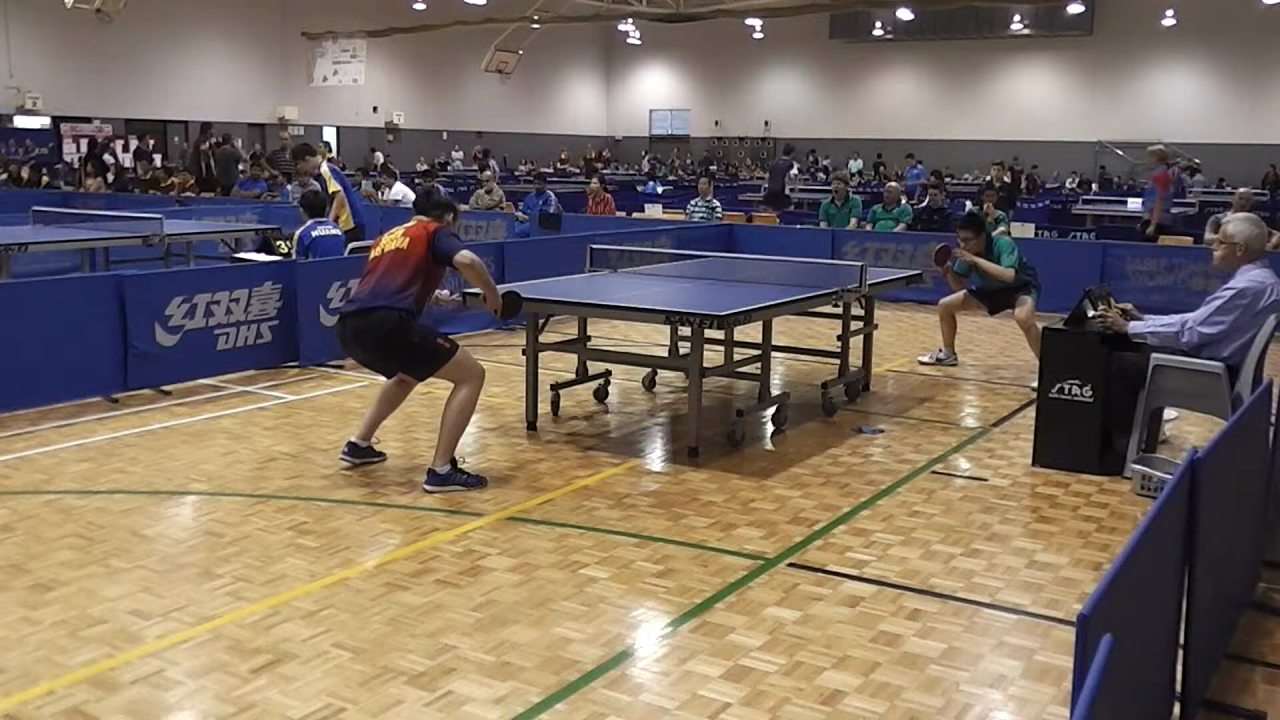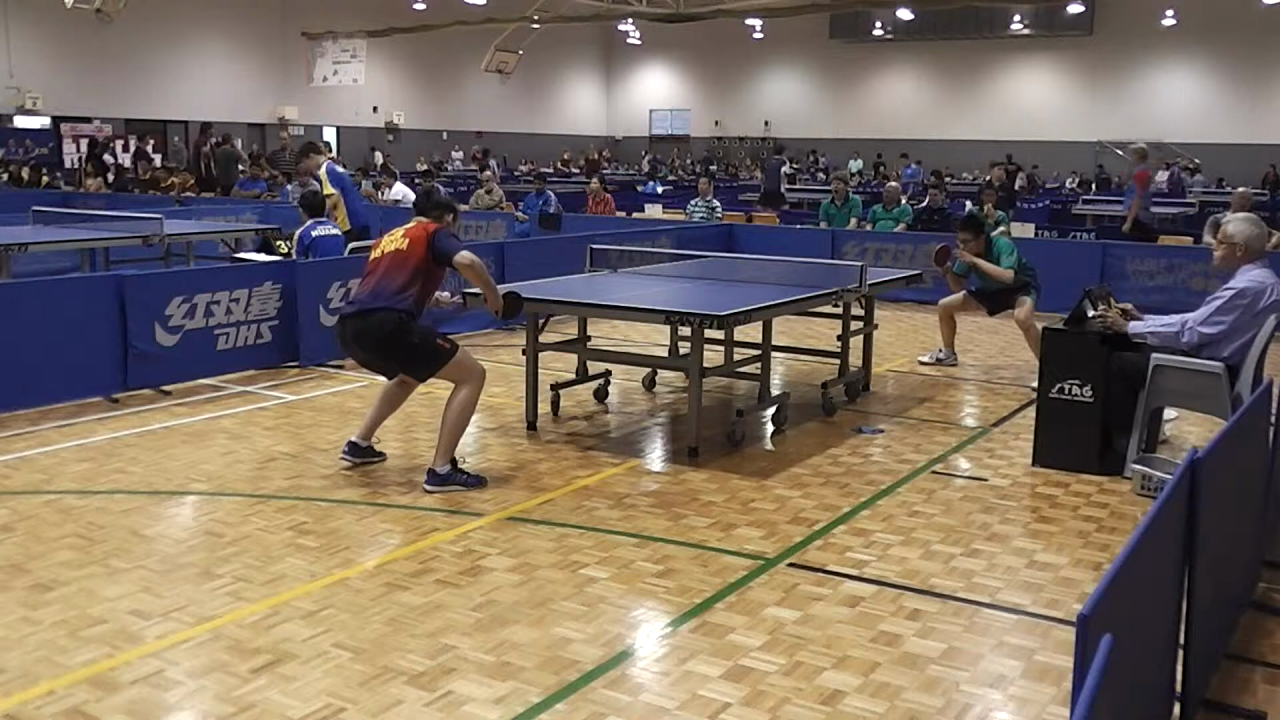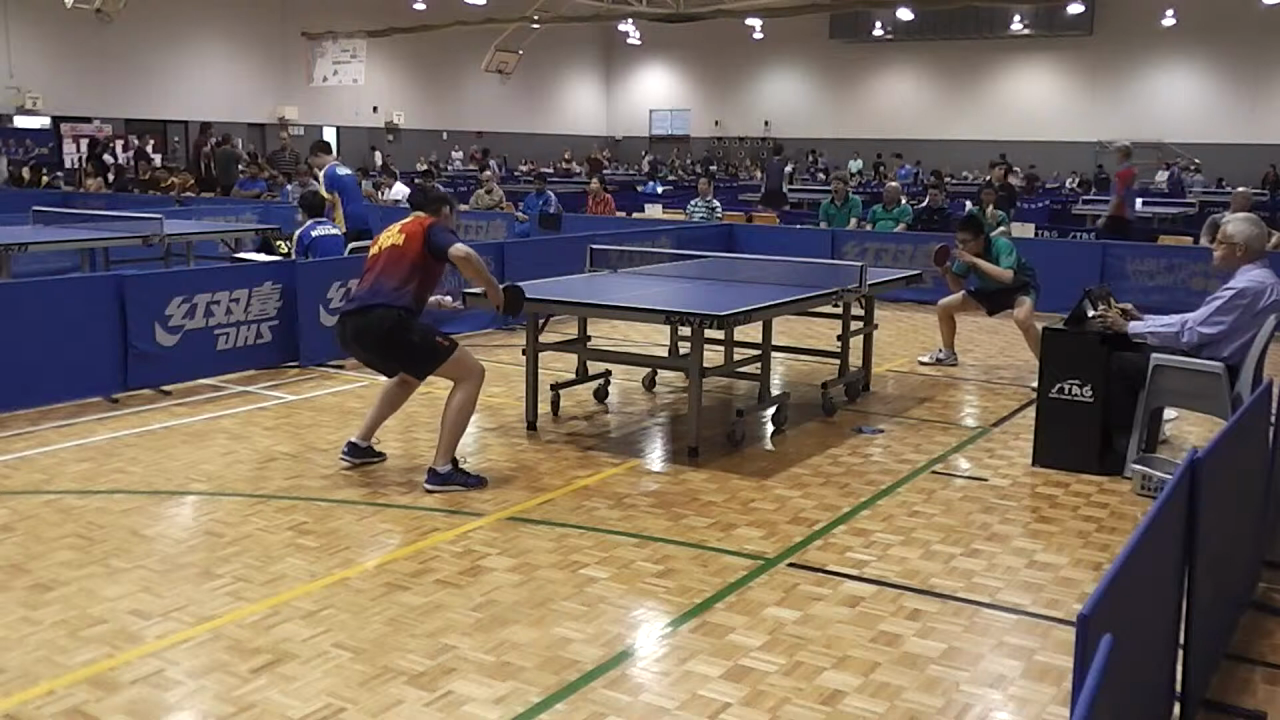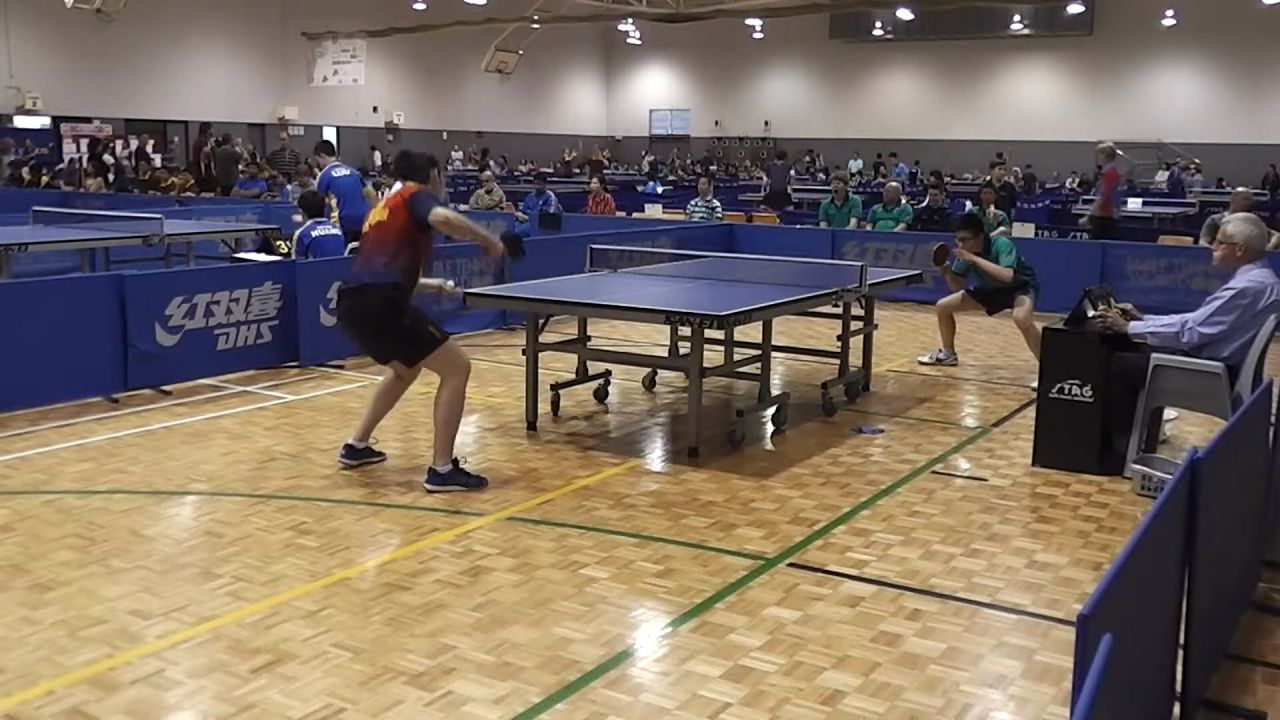
dt=0.2s
person 1, frame 1
left shoulder: (388, 236)
right shoulder: (436, 232)
right elbow: (466, 260)
left wrist: (425, 295)
right wrist: (492, 294)
left hip: (350, 327)
right hip: (386, 325)
left knee: (406, 375)
right knee: (471, 375)
left ankle: (359, 444)
right ankle: (441, 471)
person 1, frame 2
left shoulder: (389, 237)
right shoulder: (436, 233)
right elbow: (466, 261)
left wrist: (425, 297)
right wrist: (492, 295)
left hip: (350, 328)
right hip: (386, 327)
left knee: (408, 375)
right knee: (472, 375)
left ankle: (359, 444)
right ankle: (441, 470)
person 1, frame 3
left shoulder: (389, 234)
right shoulder: (432, 228)
right elbow: (462, 255)
left wrist: (425, 300)
right wrist: (493, 289)
left hip: (351, 325)
right hip: (384, 325)
left knee: (410, 375)
right knee: (471, 373)
left ankle: (359, 444)
right ankle: (442, 470)
person 1, frame 4
left shoulder: (386, 206)
right shoulder: (418, 197)
right elbow: (442, 218)
left wrist: (429, 284)
right wrist: (489, 240)
left hip: (351, 305)
right hip: (378, 304)
left knee: (406, 369)
right knee: (456, 368)
left ankle: (357, 445)
right ankle: (442, 469)
person 2, frame 1
left shoulder: (1248, 287)
right shoulder: (1258, 279)
left elbow: (1189, 331)
right elbow: (1196, 320)
left wrist: (1128, 327)
right wrist: (1143, 318)
right hip: (1214, 363)
left knee: (1119, 363)
right knee: (1138, 352)
left ankle: (1124, 445)
person 2, frame 2
left shoulder: (1249, 286)
right shoulder: (1259, 278)
left elbow: (1190, 331)
right elbow: (1196, 320)
left wrist: (1128, 327)
right wrist: (1143, 318)
right hip: (1214, 363)
left knee: (1119, 364)
right knee: (1137, 351)
left ankle: (1123, 446)
person 2, frame 3
left shoulder: (1249, 286)
right shoulder: (1257, 278)
left elbow: (1190, 331)
right elbow: (1197, 320)
left wrist: (1128, 327)
right wrist: (1143, 318)
right hip: (1213, 361)
left knee: (1119, 363)
right knee: (1135, 352)
left ankle: (1124, 446)
person 2, frame 4
left shoulder: (1248, 287)
right shoulder: (1257, 278)
left elbow: (1190, 331)
right elbow: (1197, 320)
left wrist: (1129, 327)
right wrist: (1143, 318)
right hip: (1214, 361)
left knee: (1119, 363)
right knee: (1137, 351)
left ankle: (1124, 447)
person 3, frame 1
left shoulder: (1004, 244)
right shoulder: (967, 250)
left elbow: (1009, 275)
right elbow: (958, 286)
left wrist: (976, 259)
right wrist: (948, 271)
left hip: (1021, 287)
right hip: (992, 289)
left knee: (1023, 317)
right knee: (945, 306)
right ankle: (948, 353)
person 3, frame 2
left shoulder: (1003, 245)
right shoulder: (967, 252)
left elbow: (1008, 277)
right elbow: (958, 288)
left wrist: (976, 260)
right wrist: (948, 272)
left hip: (1021, 288)
right hip: (991, 290)
left knee: (1022, 318)
right knee: (944, 306)
right ankle: (948, 353)
person 3, frame 3
left shoulder: (1002, 245)
right shoulder: (966, 252)
left elbow: (1008, 277)
right elbow: (957, 288)
left wrist: (975, 260)
right wrist: (947, 272)
left hip: (1020, 287)
right hip: (990, 290)
left knee: (1022, 318)
right knee: (943, 307)
right ankle: (948, 353)
person 3, frame 4
left shoulder: (1002, 245)
right shoulder: (965, 251)
left elbow: (1008, 276)
right elbow: (957, 287)
left wrist: (975, 259)
right wrist: (947, 271)
left hip: (1020, 287)
right hip: (990, 289)
left knee: (1021, 318)
right knee: (943, 307)
right ankle: (948, 354)
